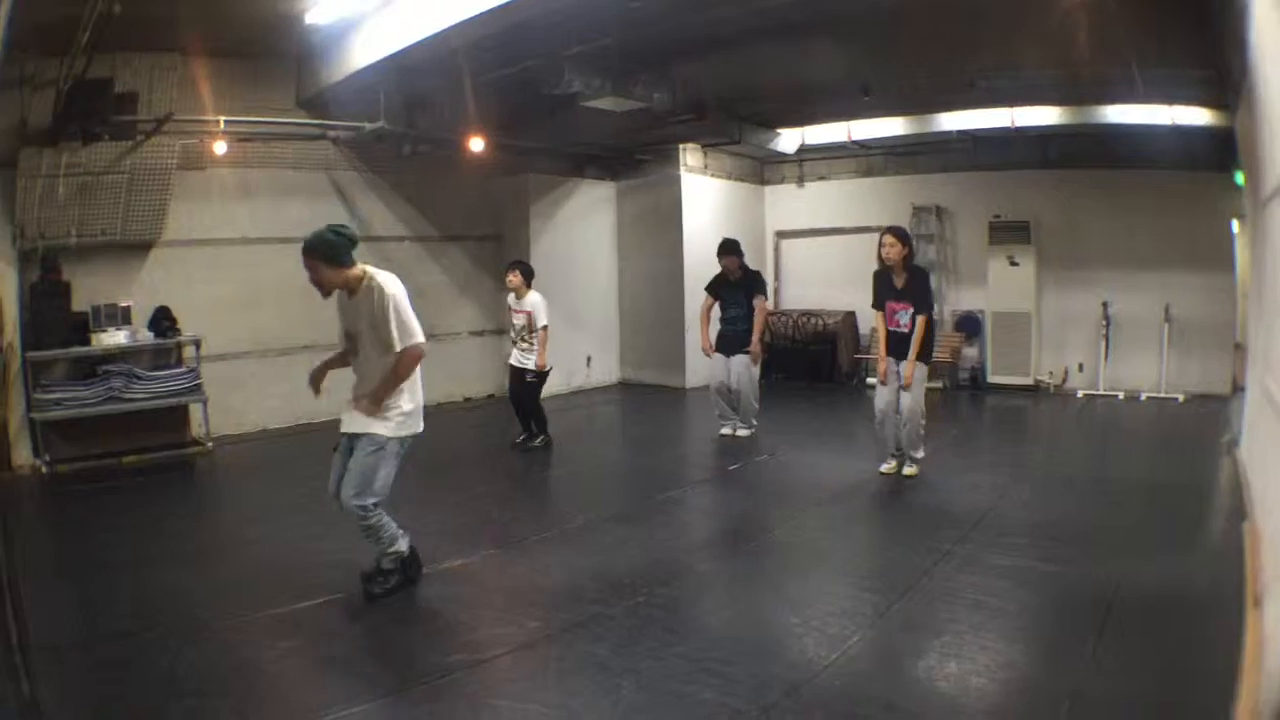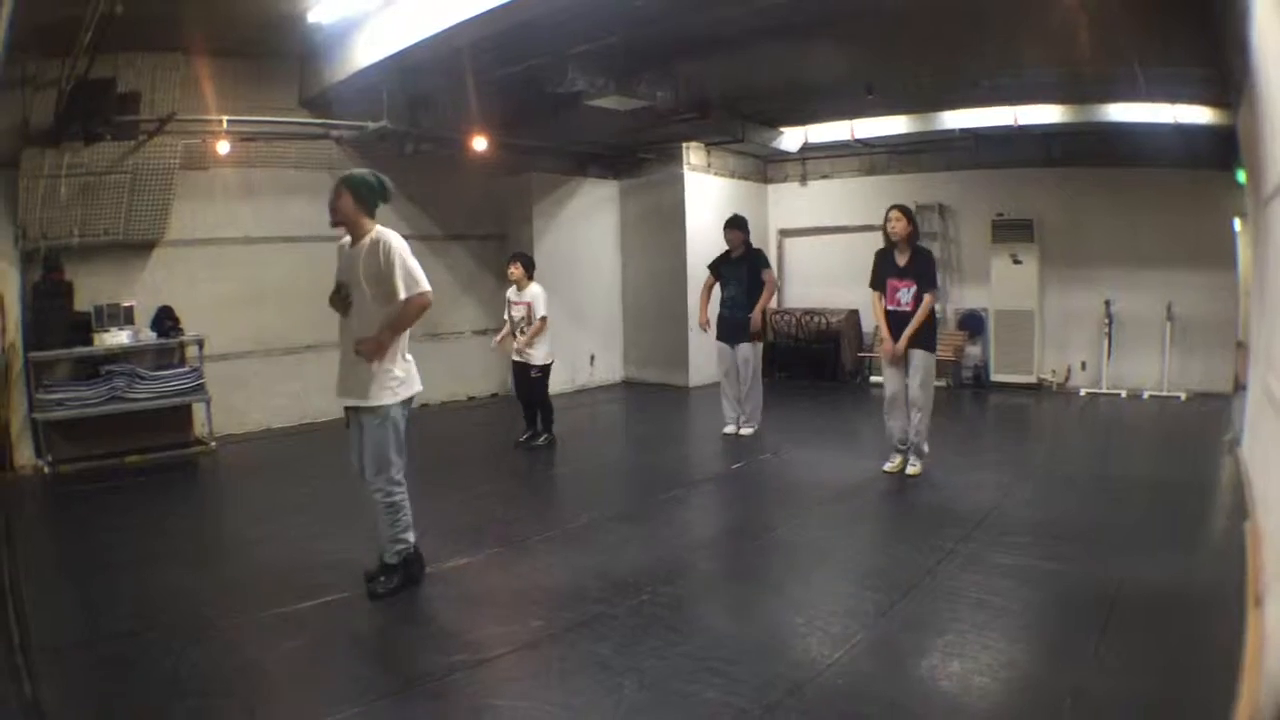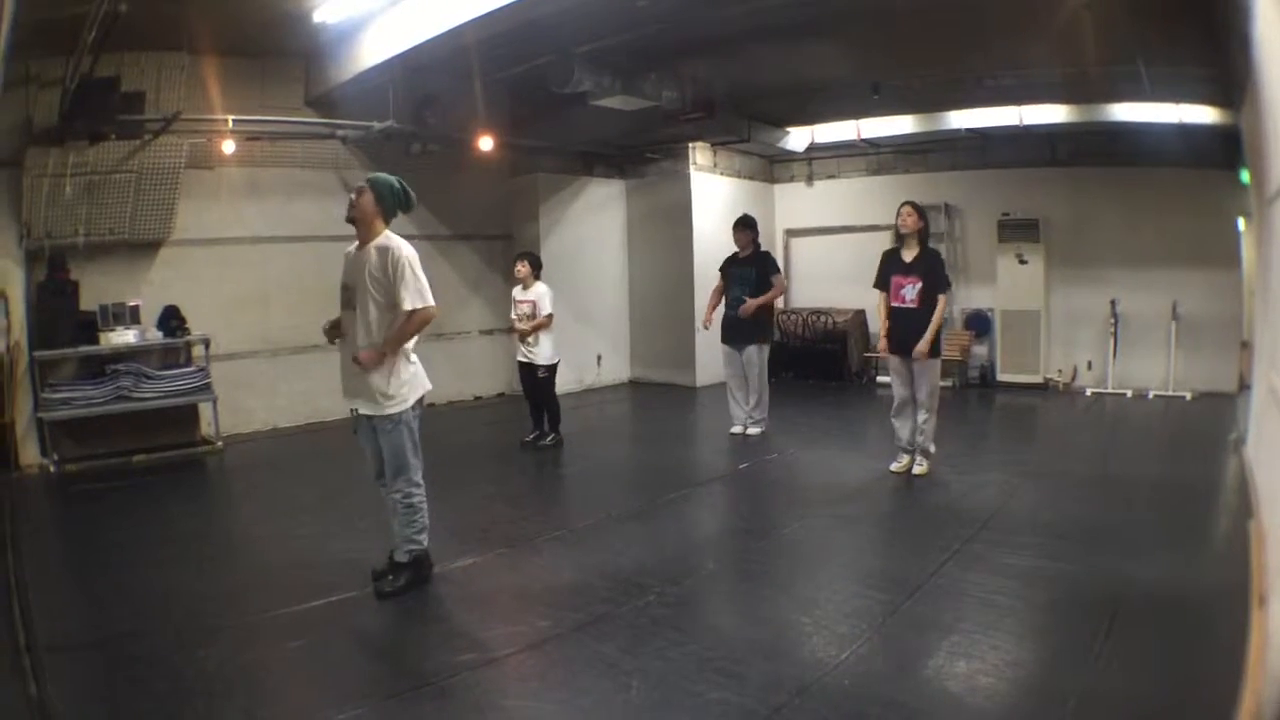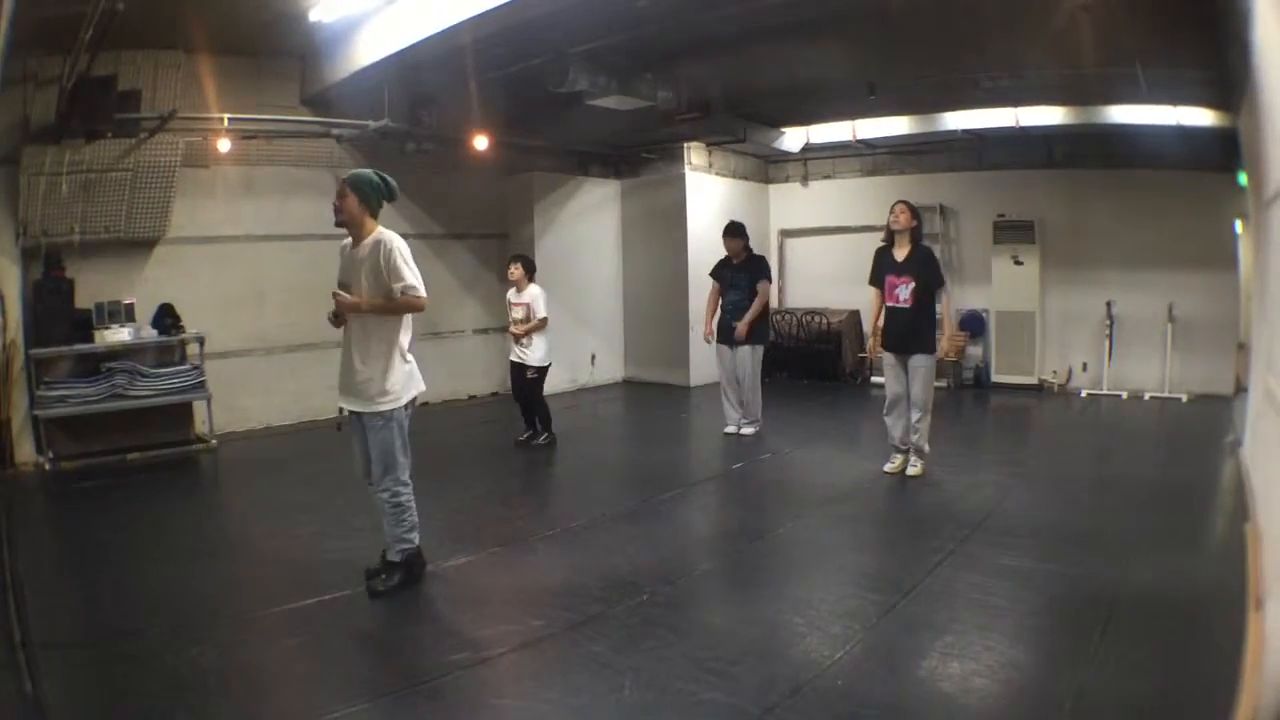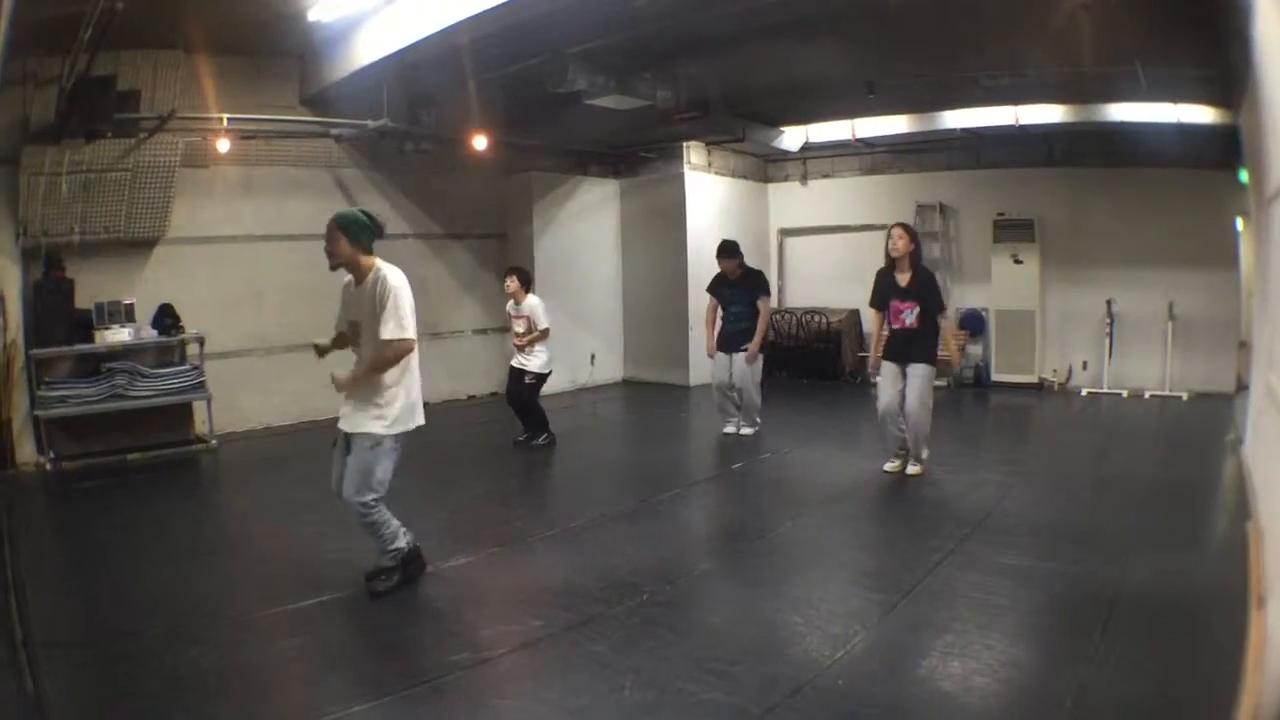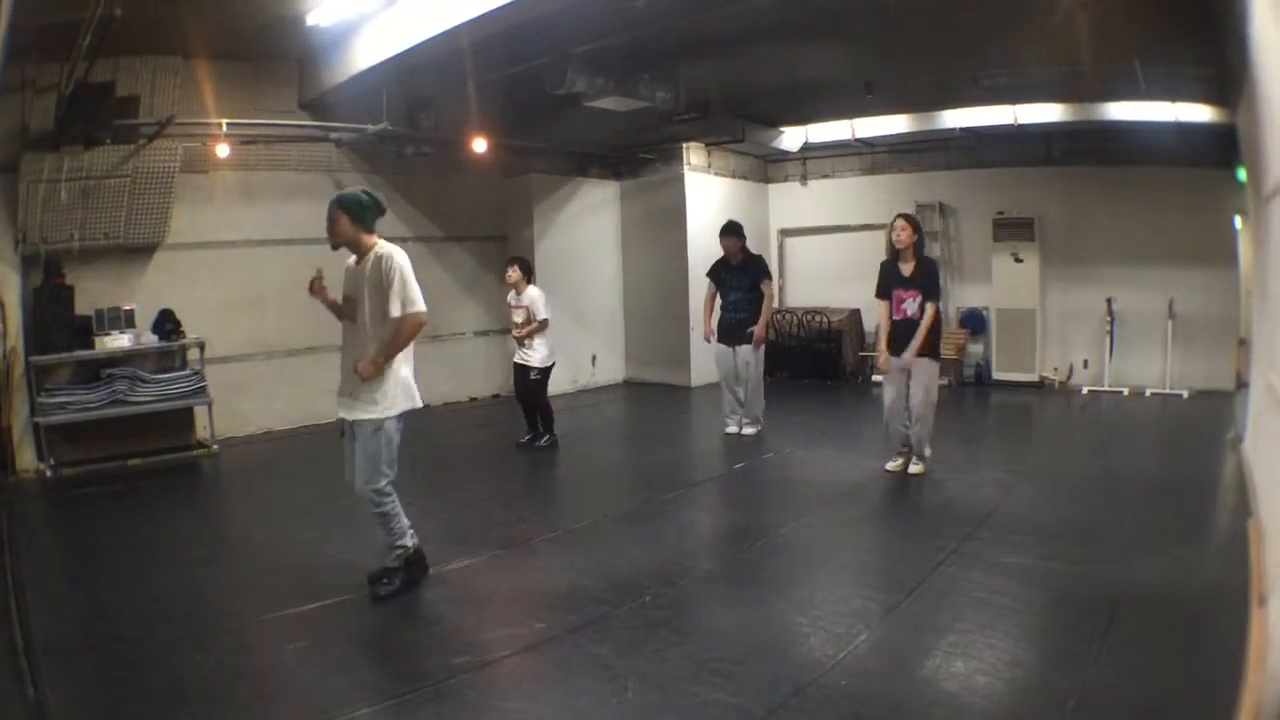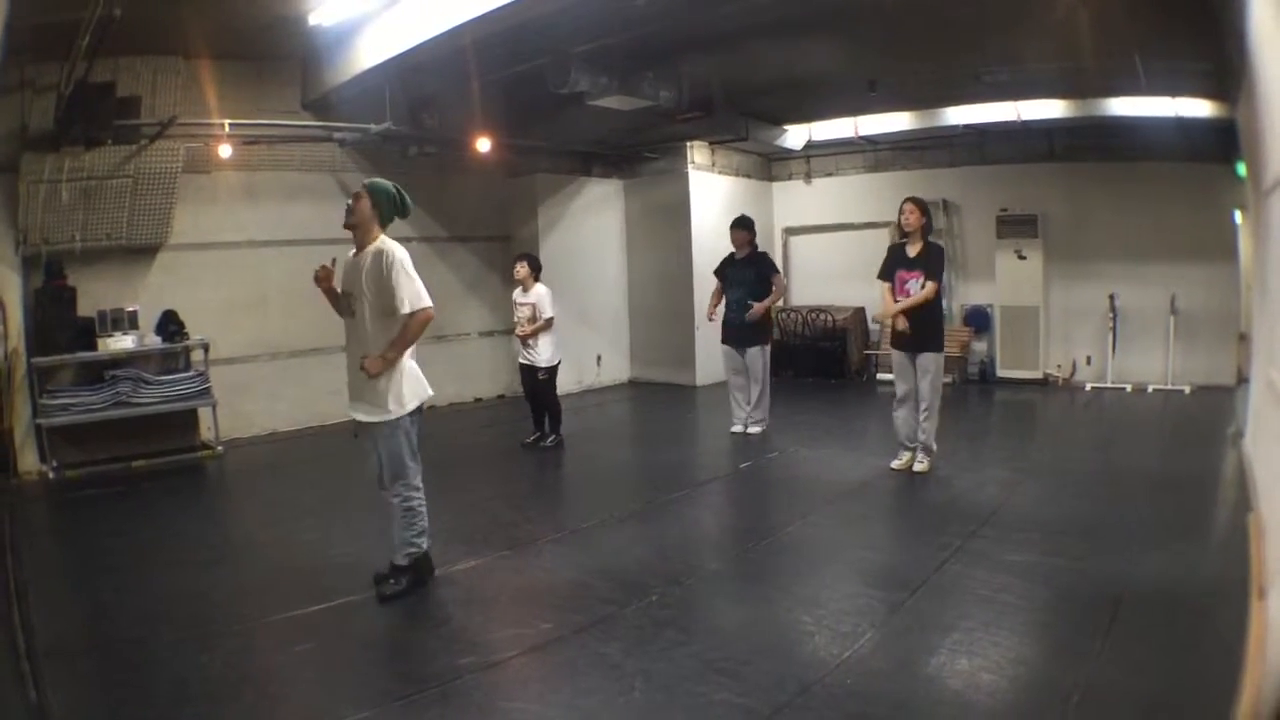
dt=0.3s
person 1, frame 1
left shoulder: (384, 288)
right shoulder: (344, 296)
left elbow: (414, 349)
left wrist: (379, 396)
right wrist: (327, 366)
left hip: (391, 414)
right hip: (362, 410)
left knee: (357, 498)
right knee: (340, 491)
left ankle: (401, 559)
right ankle: (394, 555)
person 1, frame 2
left shoulder: (387, 243)
right shoulder: (344, 247)
left elbow: (422, 298)
left wrist: (383, 340)
right wrist: (337, 303)
left hip: (385, 382)
right hip: (356, 381)
left knee: (384, 477)
right knee: (369, 474)
left ankle: (403, 559)
right ankle: (396, 553)
person 1, frame 3
left shoulder: (396, 251)
right shoulder: (352, 253)
left elbow: (425, 311)
left wrist: (380, 352)
right wrist: (337, 327)
left hip: (394, 387)
right hip: (364, 388)
left knee: (405, 480)
right knee: (386, 479)
left ankle: (413, 559)
right ankle: (404, 554)
person 1, frame 4
left shoulder: (388, 245)
right shoulder: (346, 249)
left elbow: (416, 300)
left wrist: (361, 305)
right wrist: (341, 313)
left hip: (388, 384)
right hip: (358, 383)
left knee: (392, 479)
right knee: (374, 477)
left ankle: (406, 558)
right ankle: (397, 552)
person 1, frame 5
left shoulder: (389, 280)
right shoulder: (349, 286)
left elbow: (402, 344)
left wrist: (354, 377)
right wrist: (330, 345)
left hip: (387, 409)
right hip: (360, 405)
left knee: (360, 494)
right knee: (345, 488)
left ankle: (403, 557)
right ankle: (398, 552)
person 1, frame 6
left shoulder: (390, 259)
right shoulder: (352, 265)
left elbow: (416, 318)
left wrist: (377, 362)
right wrist: (326, 300)
left hip: (383, 395)
right hip: (355, 394)
left knee: (372, 483)
right knee: (363, 481)
left ankle: (407, 557)
right ankle: (402, 553)
person 1, frame 7
left shoulder: (390, 255)
right shoulder: (352, 259)
left elbow: (424, 312)
left wrist: (386, 359)
right wrist: (329, 291)
left hip: (394, 392)
right hip: (366, 393)
left knee: (404, 482)
right knee: (390, 482)
left ankle: (413, 562)
right ankle: (408, 557)
person 2, frame 1
left shoulder: (920, 277)
right shoulder: (880, 277)
left elbow: (921, 322)
right elbow: (880, 318)
left wrist: (911, 364)
right wrist: (882, 358)
left hip: (917, 351)
right hip: (891, 351)
left knee: (909, 406)
right knee: (882, 406)
left ankle: (913, 457)
right ankle: (895, 454)
person 2, frame 2
left shoulder: (923, 256)
right shoulder: (882, 257)
left elbow: (928, 300)
right elbow: (877, 298)
left wrist: (905, 338)
right wrist: (885, 336)
left hip: (920, 336)
right hip: (892, 334)
left knee: (918, 396)
right knee: (892, 395)
left ankle: (916, 453)
right ankle: (899, 450)
person 2, frame 3
left shoulder: (932, 257)
right shoulder: (889, 257)
left elbow: (941, 301)
right elbow: (883, 298)
left wrist: (927, 339)
right wrist: (882, 335)
left hip: (924, 341)
right hip: (897, 341)
left knee: (925, 400)
right knee: (901, 399)
left ankle: (924, 454)
right ankle: (905, 452)
person 2, frame 4
left shoulder: (924, 254)
right shoulder: (881, 254)
left elbow: (941, 294)
left wrist: (947, 334)
right wrist: (871, 331)
left hip: (920, 339)
right hip: (892, 338)
left knee: (919, 400)
right knee: (895, 397)
left ankle: (917, 454)
right ankle: (899, 451)
person 2, frame 5
left shoulder: (925, 277)
right shoulder: (883, 276)
left elbow: (940, 316)
left wrist: (951, 349)
right wrist: (874, 352)
left hip: (922, 355)
right hip: (893, 354)
left knee: (915, 409)
right knee: (886, 407)
left ankle: (917, 456)
right ankle: (900, 452)
person 2, frame 6
left shoulder: (928, 267)
right shoulder: (887, 268)
left elbow: (930, 310)
right elbow: (884, 309)
left wrist: (913, 349)
right wrist: (882, 348)
left hip: (923, 347)
right hip: (896, 346)
left knee: (919, 404)
right knee: (891, 403)
left ankle: (919, 454)
right ankle: (902, 451)
person 2, frame 7
left shoulder: (934, 251)
right shoulder: (894, 251)
left elbow: (930, 291)
right elbow: (886, 288)
left wrist: (895, 308)
right wrist: (894, 315)
left hip: (928, 335)
right hip: (901, 334)
left knee: (928, 396)
right knee: (903, 395)
left ankle: (925, 451)
right ankle: (907, 448)
person 3, frame 1
left shoulder: (754, 279)
right shoulder: (719, 281)
left elbow: (760, 309)
right elbow: (706, 309)
left wrist: (756, 340)
right wrist: (705, 338)
left hip: (746, 343)
right hip: (724, 341)
left knee: (742, 385)
right knee: (718, 384)
left ankle: (746, 423)
right ankle: (728, 422)
person 3, frame 2
left shoulder: (756, 256)
right shoulder: (722, 260)
left elbow: (771, 282)
right elbow: (707, 286)
left wrist: (758, 310)
right wrist: (703, 312)
left hip: (748, 327)
right hip: (725, 326)
left knee: (749, 376)
right knee: (727, 375)
left ankle: (750, 421)
right ankle: (731, 420)
person 3, frame 3
left shoulder: (764, 259)
right shoulder: (730, 262)
left elbow: (780, 287)
right elbow: (719, 289)
left wrist: (756, 302)
right wrist: (709, 311)
left hip: (756, 328)
right hip: (731, 327)
left knee: (756, 377)
right knee: (734, 377)
left ankle: (757, 421)
right ankle: (739, 420)
person 3, frame 4
left shoulder: (758, 263)
right shoulder: (722, 265)
left elbow: (763, 295)
right elbow: (714, 294)
left wrist: (746, 322)
right wrist: (708, 323)
left hip: (751, 331)
right hip: (726, 330)
left knee: (748, 378)
right knee: (728, 378)
left ankle: (751, 421)
right ankle: (733, 420)
person 3, frame 5
left shoulder: (756, 278)
right shoulder: (719, 281)
left elbow: (764, 311)
right elbow: (712, 309)
left wrist: (756, 342)
right wrist: (710, 339)
left hip: (748, 341)
right hip: (726, 339)
left knee: (744, 383)
right knee: (719, 382)
left ankle: (750, 421)
right ankle: (731, 420)
person 3, frame 6
left shoulder: (756, 263)
right shoulder: (719, 266)
left elbow: (768, 294)
right elbow: (710, 295)
left wrist: (762, 325)
right wrist: (707, 324)
left hip: (749, 330)
right hip: (726, 330)
left knee: (749, 377)
right knee: (727, 376)
left ankle: (752, 421)
right ankle: (733, 419)
person 3, frame 7
left shoulder: (761, 260)
right shoulder: (727, 263)
left elbow: (780, 287)
right elbow: (719, 289)
left wrist: (764, 305)
right wrist: (713, 306)
left hip: (756, 330)
right hip: (731, 329)
left knee: (758, 377)
right knee: (735, 377)
left ankle: (757, 420)
right ankle: (740, 419)
person 4, frame 1
left shoulder: (536, 300)
right shoulder: (510, 299)
left elbow: (543, 329)
left wrist: (541, 355)
right wrist: (514, 339)
left hip: (535, 360)
right hip: (518, 358)
left knee: (530, 399)
right knee: (515, 396)
left ankle: (543, 434)
right ankle: (527, 431)
person 4, frame 2
left shoulder: (536, 291)
right shoulder: (510, 293)
left elbow: (542, 321)
left wrist: (526, 341)
right wrist: (500, 336)
left hip: (538, 354)
right hip: (519, 354)
left knee: (539, 394)
right knee: (523, 394)
left ankle: (547, 433)
right ankle: (531, 429)
person 4, frame 3
left shoulder: (542, 290)
right shoulder: (516, 292)
left elbow: (547, 319)
left wrist: (528, 327)
right wrist: (517, 327)
left hip: (543, 354)
right hip: (524, 354)
left knee: (546, 394)
right knee: (531, 394)
left ankle: (554, 433)
right ankle: (538, 430)
person 4, frame 4
left shoulder: (535, 292)
right shoulder: (510, 294)
left elbow: (542, 321)
left wrist: (522, 329)
right wrist: (512, 329)
left hip: (536, 355)
right hip: (517, 354)
left knee: (534, 395)
right knee: (519, 395)
left ankle: (547, 432)
right ankle: (531, 429)
person 4, frame 5
left shoulder: (534, 303)
right shoulder: (510, 306)
left elbow: (545, 331)
left wrist: (525, 340)
right wrist: (515, 340)
left hip: (537, 361)
right hip: (520, 360)
left knee: (528, 399)
right knee: (512, 397)
left ankle: (546, 433)
right ankle: (530, 430)
person 4, frame 6
left shoulder: (534, 294)
right shoulder: (511, 297)
left elbow: (544, 322)
left wrist: (525, 332)
right wrist: (515, 332)
left hip: (539, 356)
right hip: (521, 356)
left knee: (537, 396)
right knee: (522, 396)
left ankle: (549, 434)
right ankle: (533, 431)
person 4, frame 7
left shoulder: (542, 291)
right shoulder: (516, 294)
left elbow: (548, 321)
left wrist: (529, 330)
right wrist: (518, 330)
left hip: (544, 355)
right hip: (525, 355)
left knee: (547, 395)
right knee: (532, 396)
left ankle: (555, 434)
right ankle: (539, 431)
